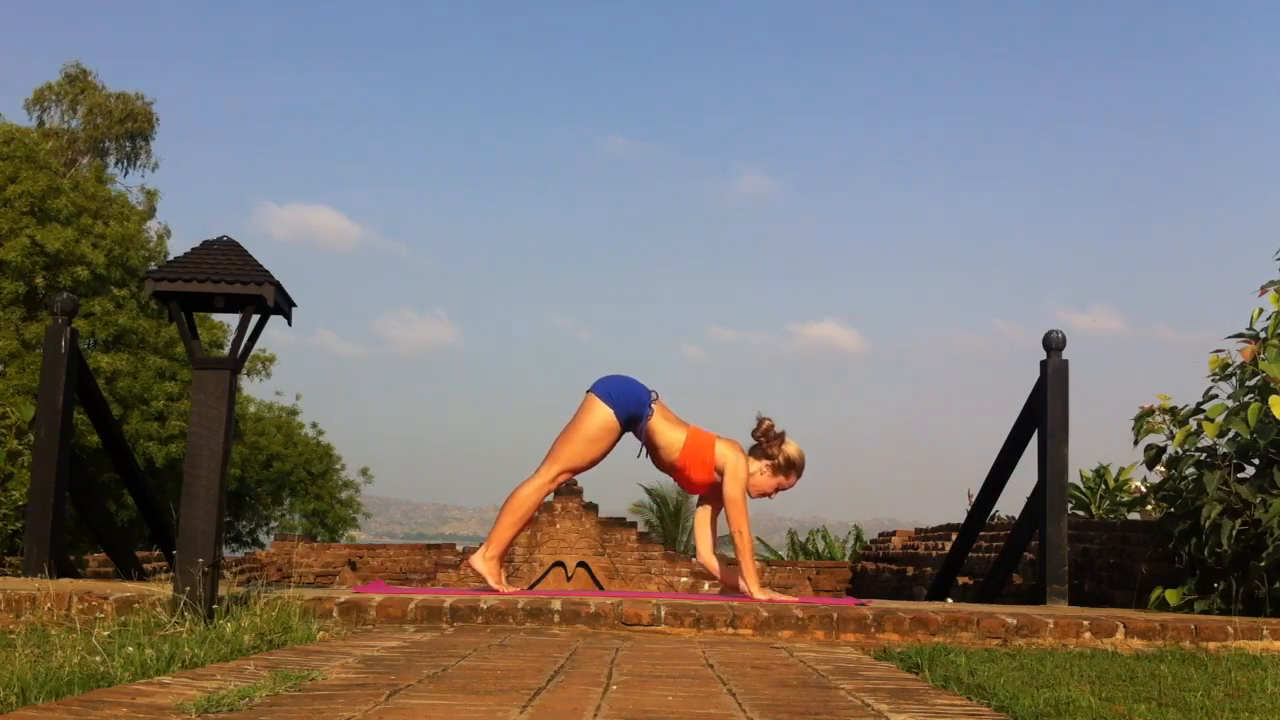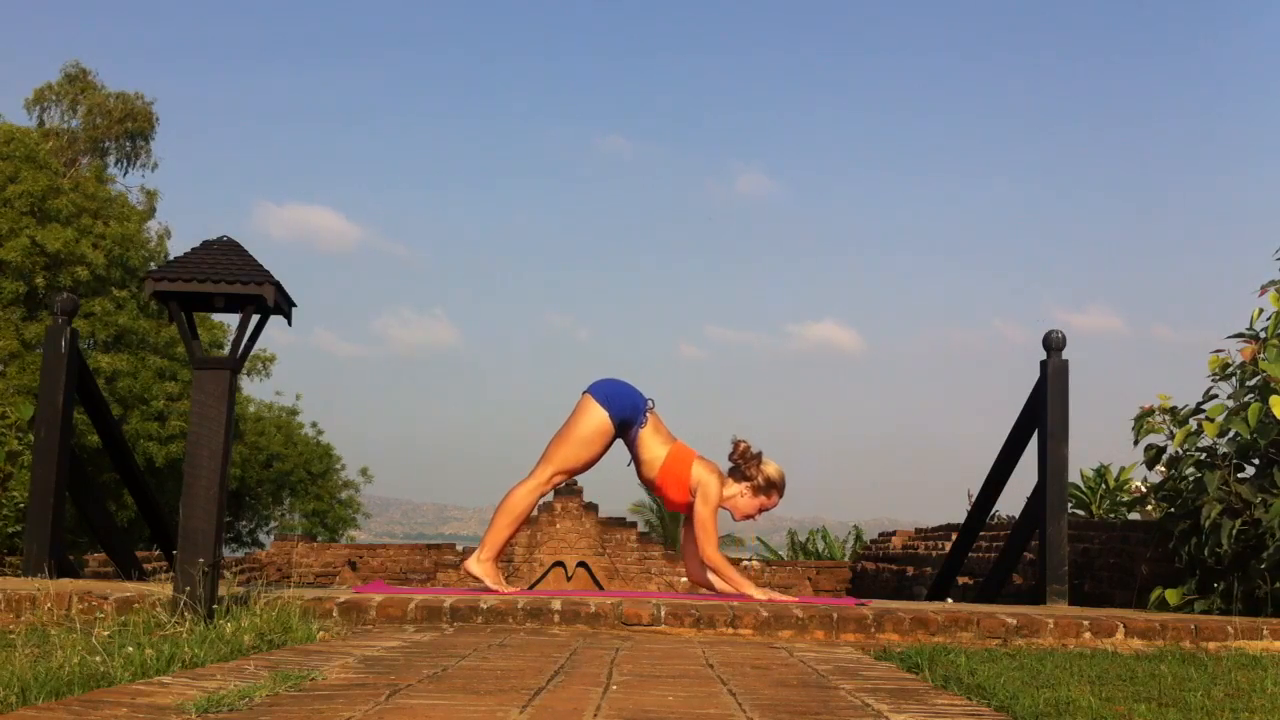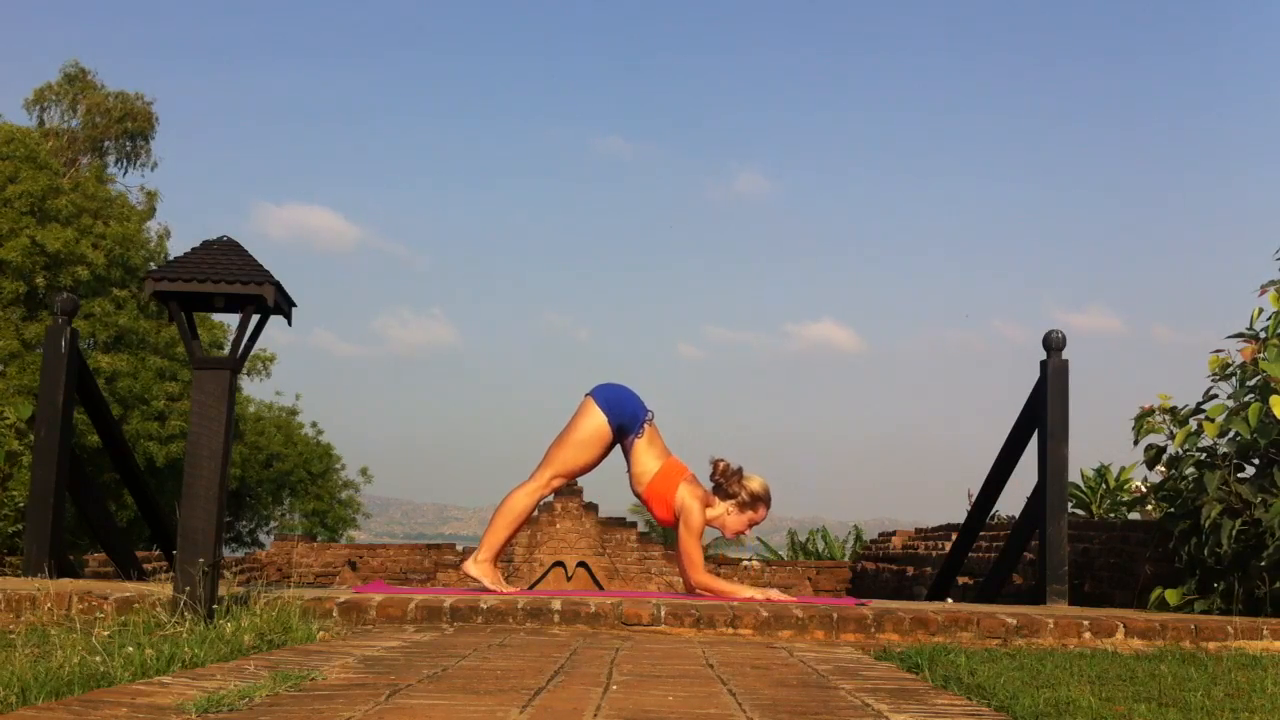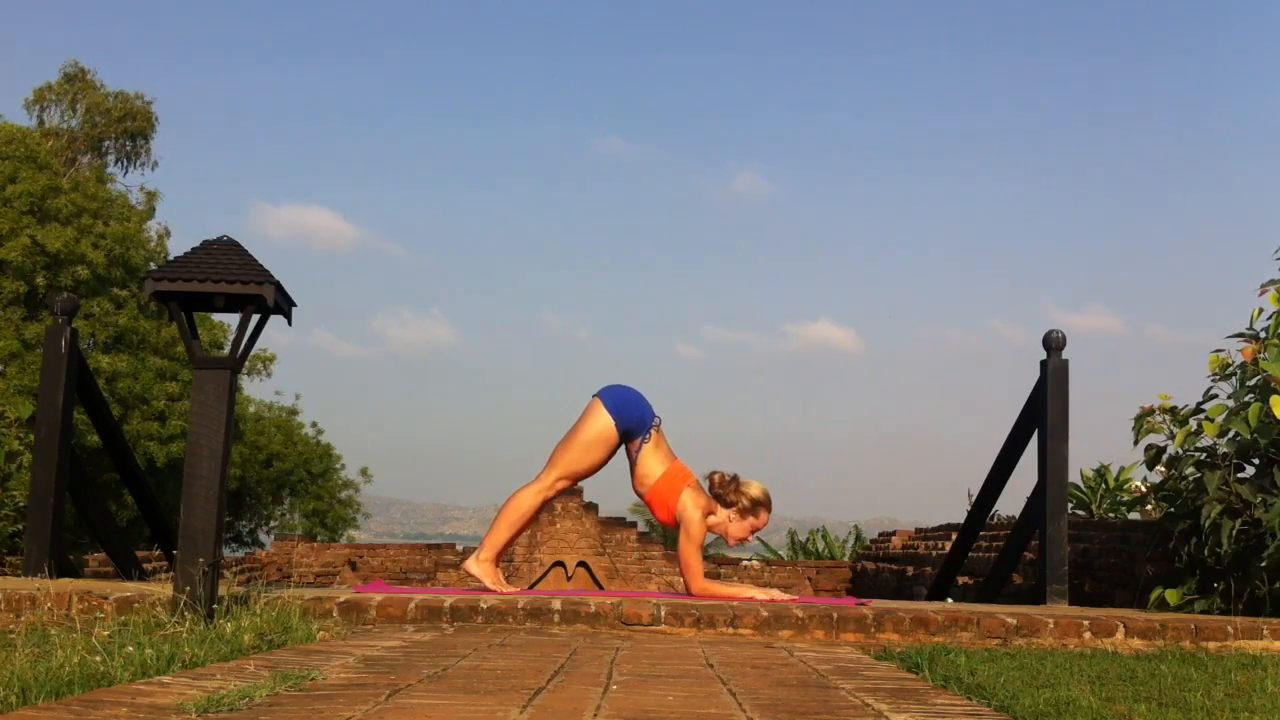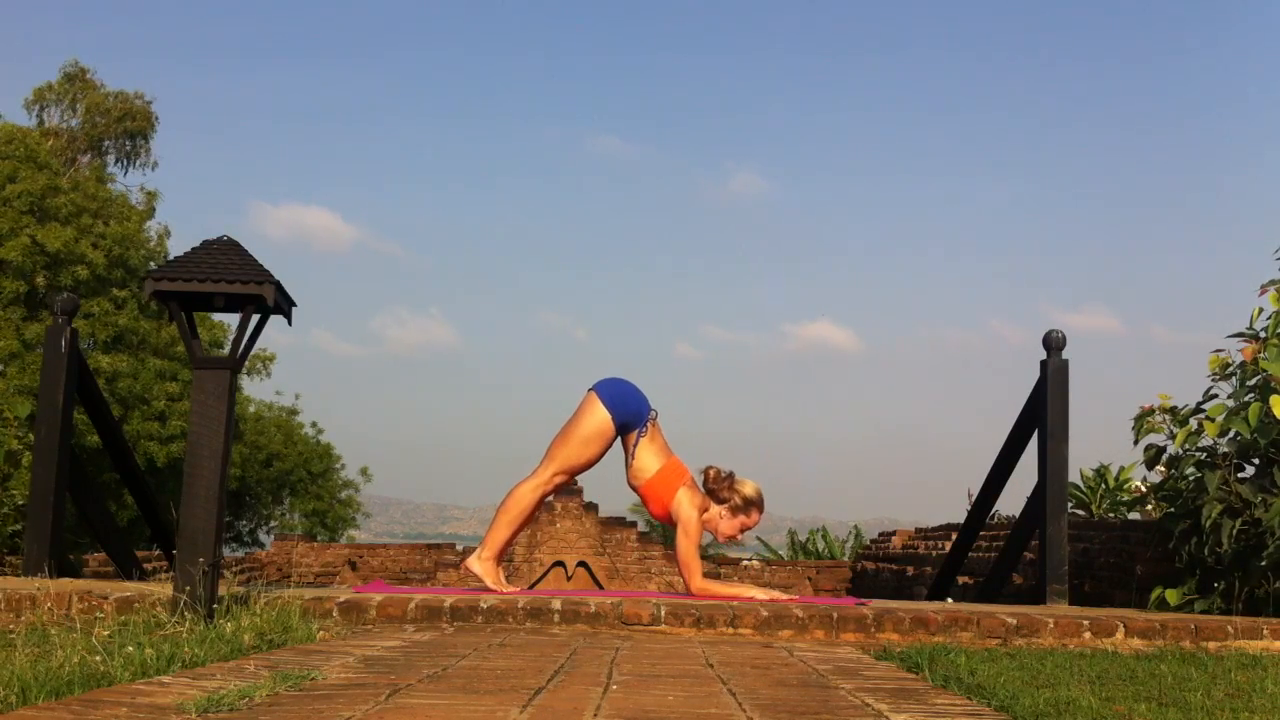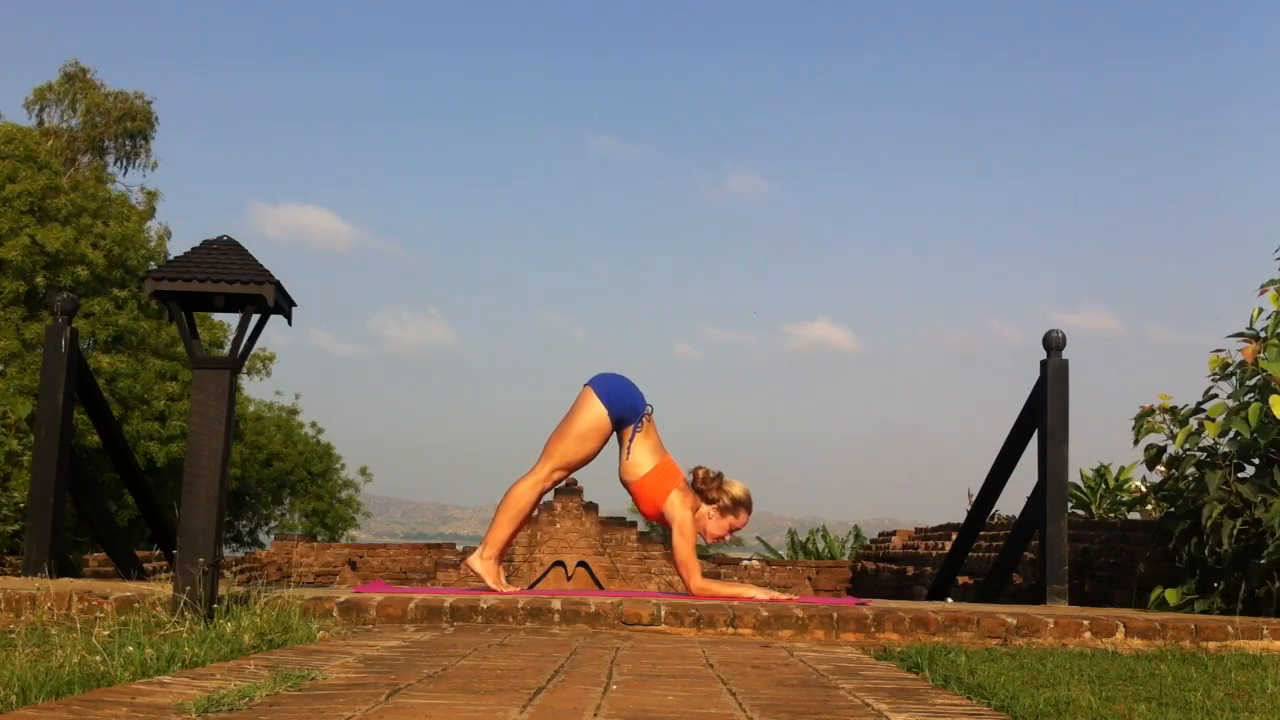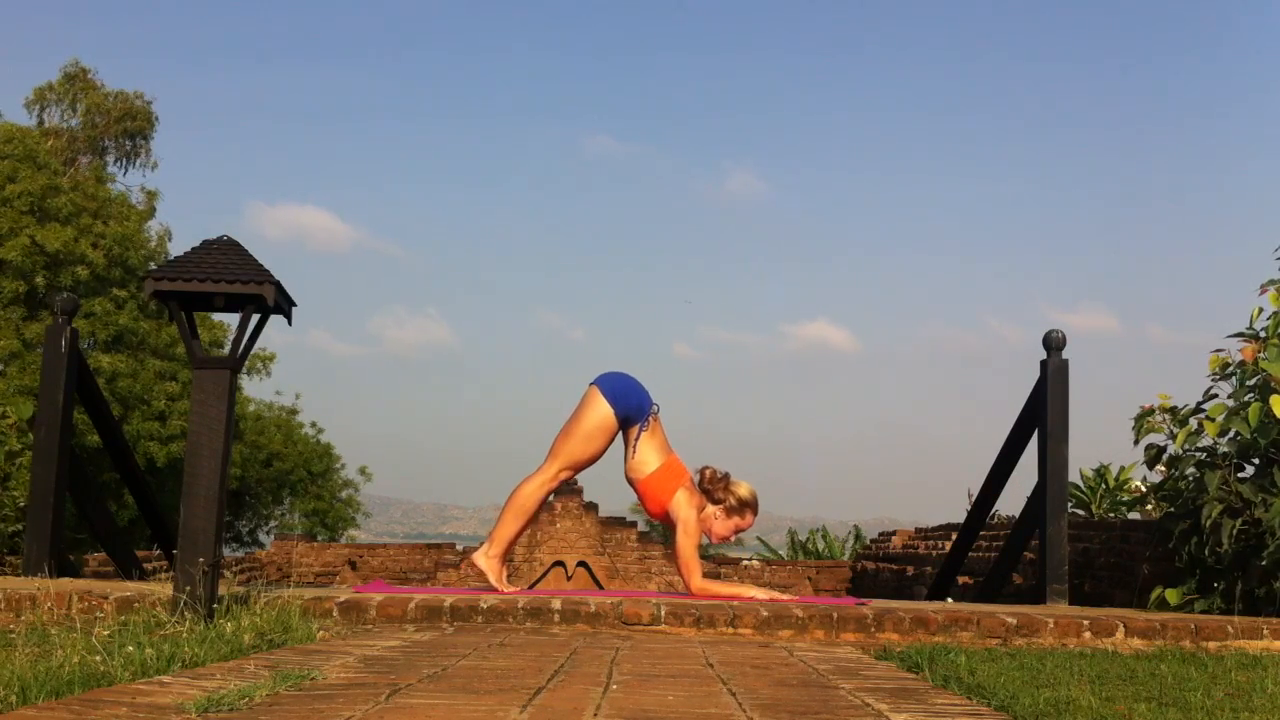
dt=0.4s
person 1, frame 1
left shoulder: (717, 482)
right shoulder: (734, 461)
left elbow: (705, 555)
right elbow: (741, 533)
left wrist: (747, 588)
right wrist: (756, 589)
left hip: (626, 406)
right hip: (622, 398)
left knee: (553, 478)
right knee: (550, 476)
left ankle: (494, 558)
right ankle: (488, 555)
person 1, frame 2
left shoulder: (699, 497)
right shoulder: (709, 483)
left elbow: (696, 570)
right elbow: (709, 554)
left wrist: (745, 591)
right wrist: (751, 589)
left hip: (620, 410)
right hip: (616, 402)
left knee: (548, 480)
right knee: (544, 478)
left ankle: (489, 560)
right ankle: (483, 558)
person 1, frame 3
left shoulder: (695, 508)
right shoulder: (693, 505)
left elbow: (693, 582)
right elbow: (698, 578)
left wrist: (749, 593)
right wrist: (750, 592)
left hip: (620, 415)
right hip: (615, 407)
left knee: (547, 483)
right knee: (544, 481)
left ankle: (488, 562)
right ankle: (482, 559)
person 1, frame 4
left shoulder: (700, 513)
right shoulder: (695, 512)
left elbow: (695, 583)
right elbow: (696, 586)
left wrist: (753, 592)
right wrist: (753, 591)
left hip: (627, 413)
right hip: (622, 409)
left knee: (554, 485)
right knee: (549, 482)
left ankle: (491, 560)
right ankle: (483, 558)
person 1, frame 5
left shoulder: (694, 508)
right shoulder: (689, 509)
left elbow: (694, 580)
right elbow: (696, 585)
left wrist: (749, 590)
right wrist: (751, 591)
left hip: (624, 406)
right hip: (619, 402)
left knee: (553, 481)
right knee: (547, 477)
left ankle: (493, 559)
right ankle: (485, 556)
person 1, frame 6
left shoulder: (684, 506)
right shoulder: (682, 510)
left elbow: (693, 580)
right elbow: (696, 585)
left wrist: (746, 591)
right wrist: (750, 591)
left hip: (619, 401)
right hip: (614, 397)
left knee: (550, 477)
right knee: (545, 474)
left ankle: (493, 557)
right ankle: (487, 555)
person 1, frame 7
left shoulder: (691, 506)
right shoulder: (688, 509)
left elbow: (694, 580)
right elbow: (696, 585)
right wrist: (751, 590)
left hip: (626, 400)
right hip: (620, 396)
left knee: (557, 476)
right knee: (552, 474)
left ankle: (496, 554)
right ankle: (491, 553)
